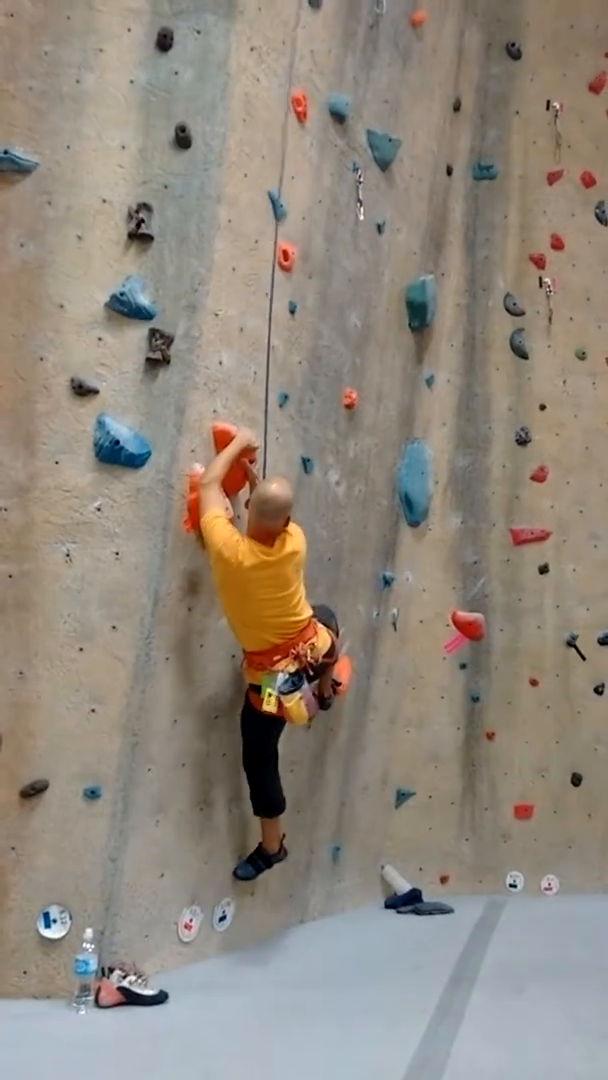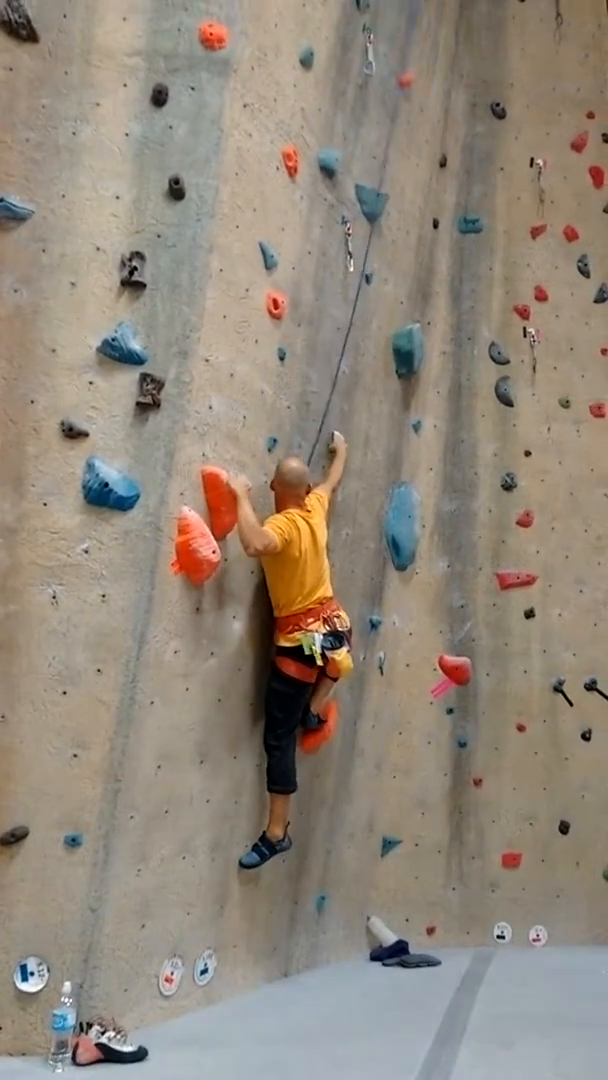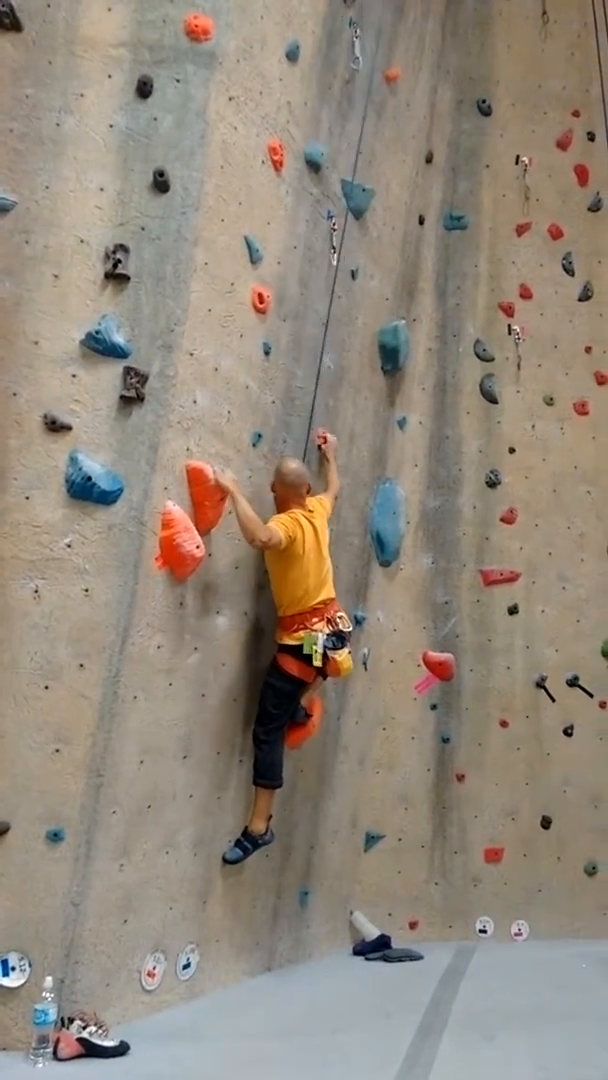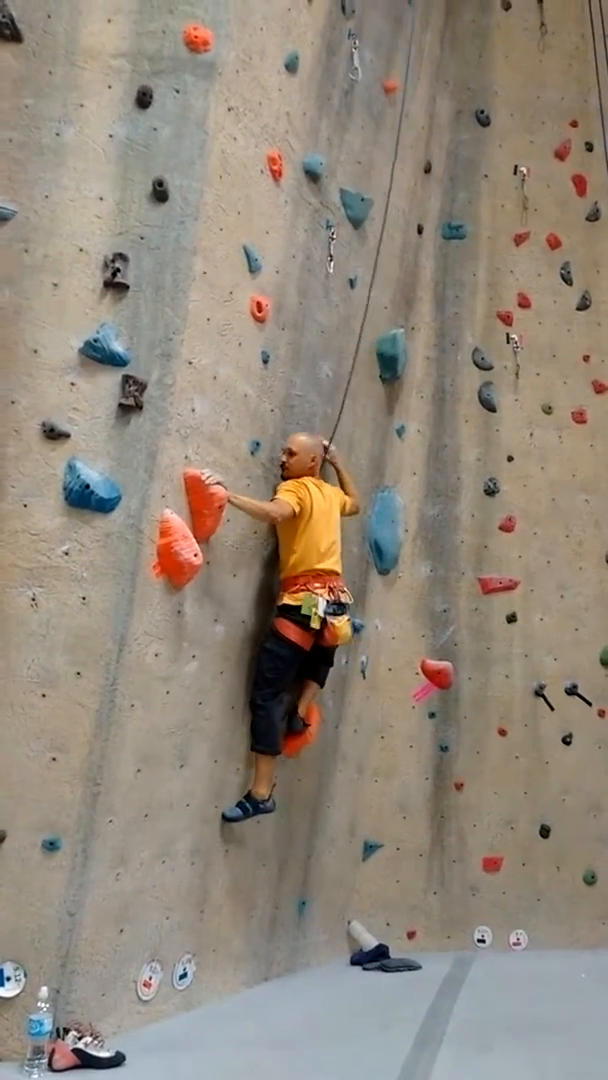
dt=1s
person 1, frame 1
left shoulder: (228, 550)
right shoulder: (295, 541)
left elbow: (209, 482)
left wrist: (238, 444)
right wrist: (256, 480)
left hip: (271, 672)
right hip: (314, 647)
left knee: (258, 759)
left ankle: (271, 847)
right ankle: (325, 689)
person 1, frame 2
left shoulder: (281, 525)
right shoulder: (316, 508)
left elbow: (254, 544)
right elbow: (333, 479)
left wrist: (242, 496)
right wrist: (340, 449)
left hip: (299, 639)
right hip: (333, 625)
left knee: (279, 736)
left ankle: (276, 833)
right ankle: (316, 709)
person 1, frame 3
left shoulder: (286, 524)
right shoulder: (318, 510)
left elbow: (258, 537)
right elbow: (334, 488)
left wrist: (233, 491)
right wrist: (329, 455)
left hip: (302, 637)
right hip: (333, 625)
left knee: (267, 730)
left ankle: (258, 827)
right ankle: (304, 704)
person 1, frame 4
left shoulder: (295, 488)
right shoulder: (330, 493)
left elbow: (274, 513)
right elbow: (354, 503)
left wrist: (228, 496)
right wrist: (338, 464)
left hip: (303, 602)
right hip: (333, 599)
left knee: (266, 695)
right knee: (320, 657)
left ankle: (261, 793)
right ankle: (300, 713)
